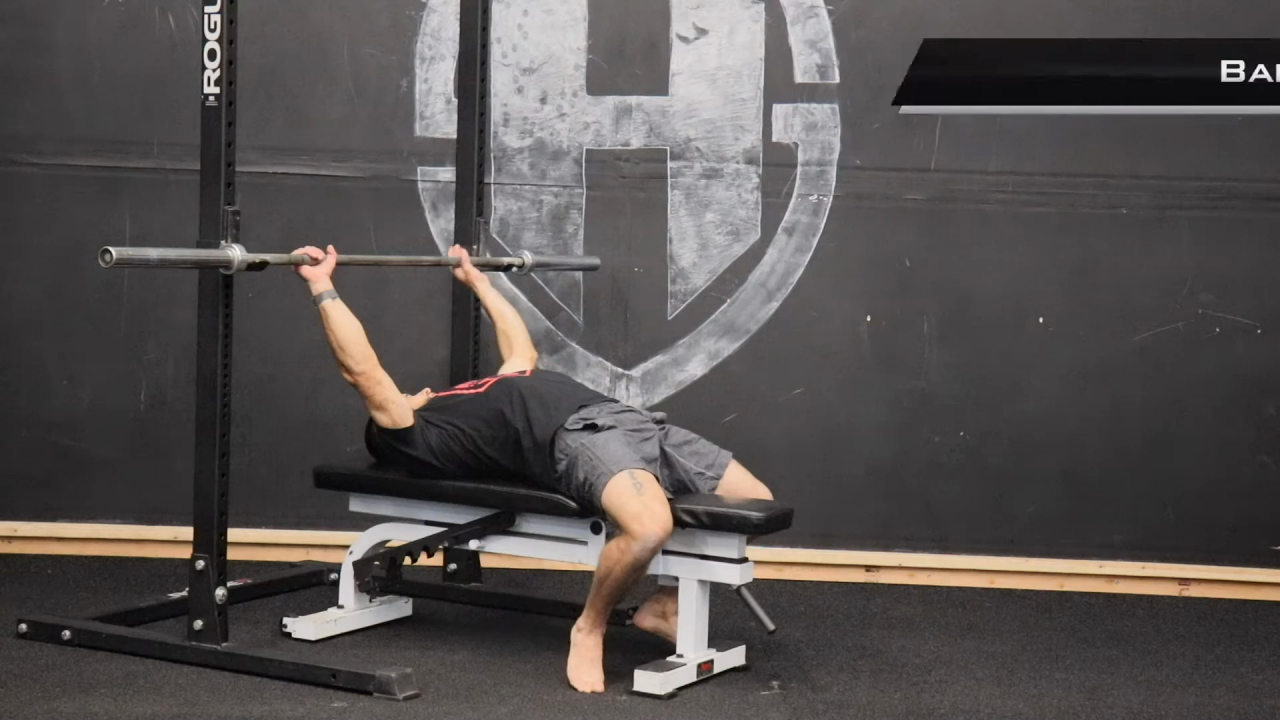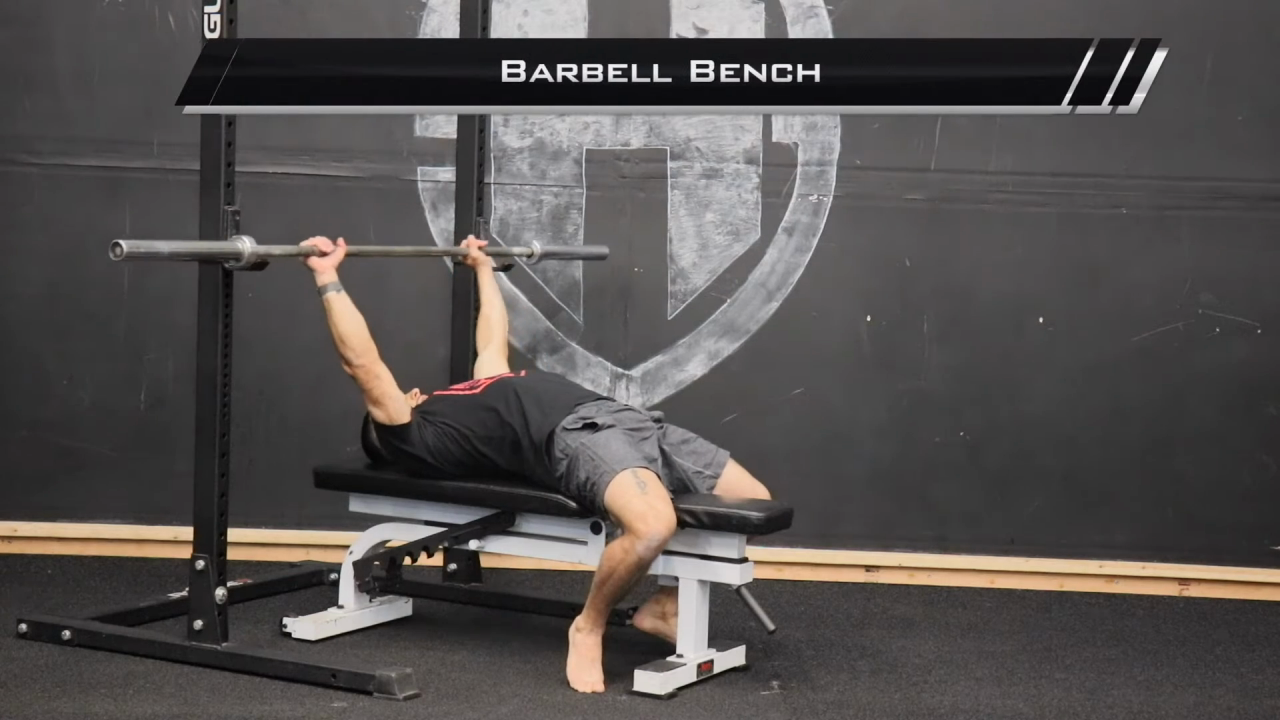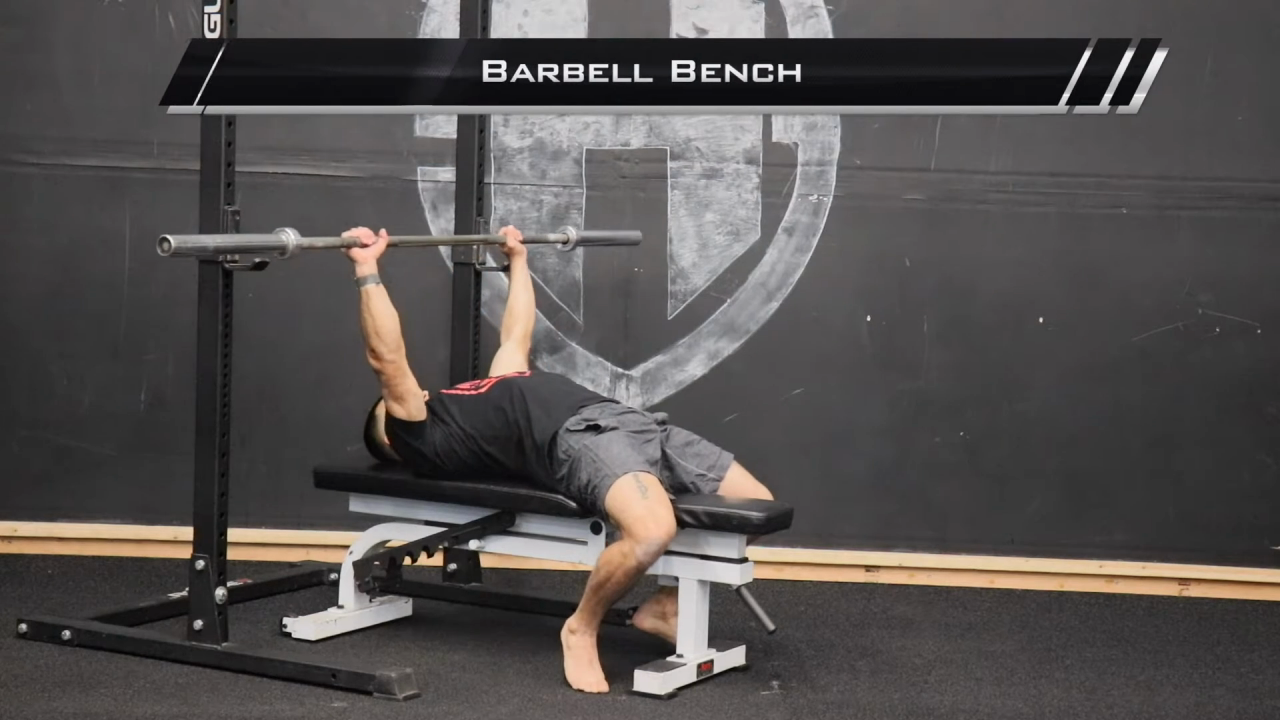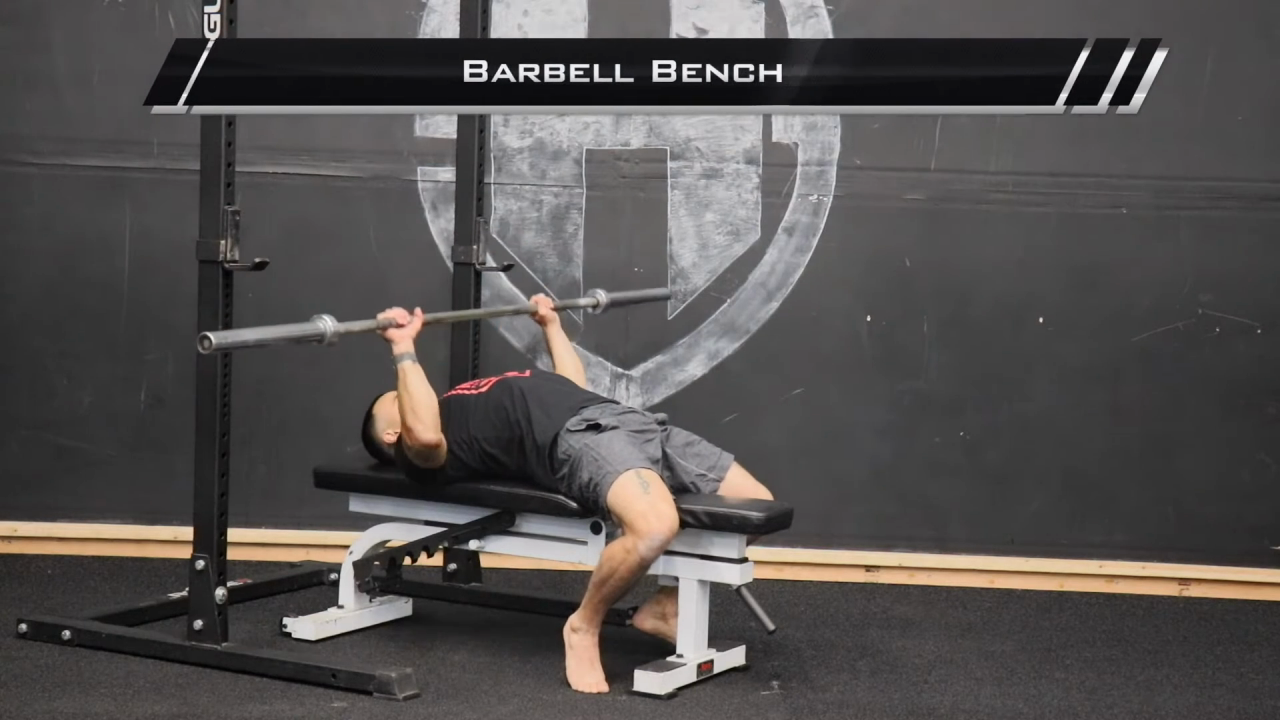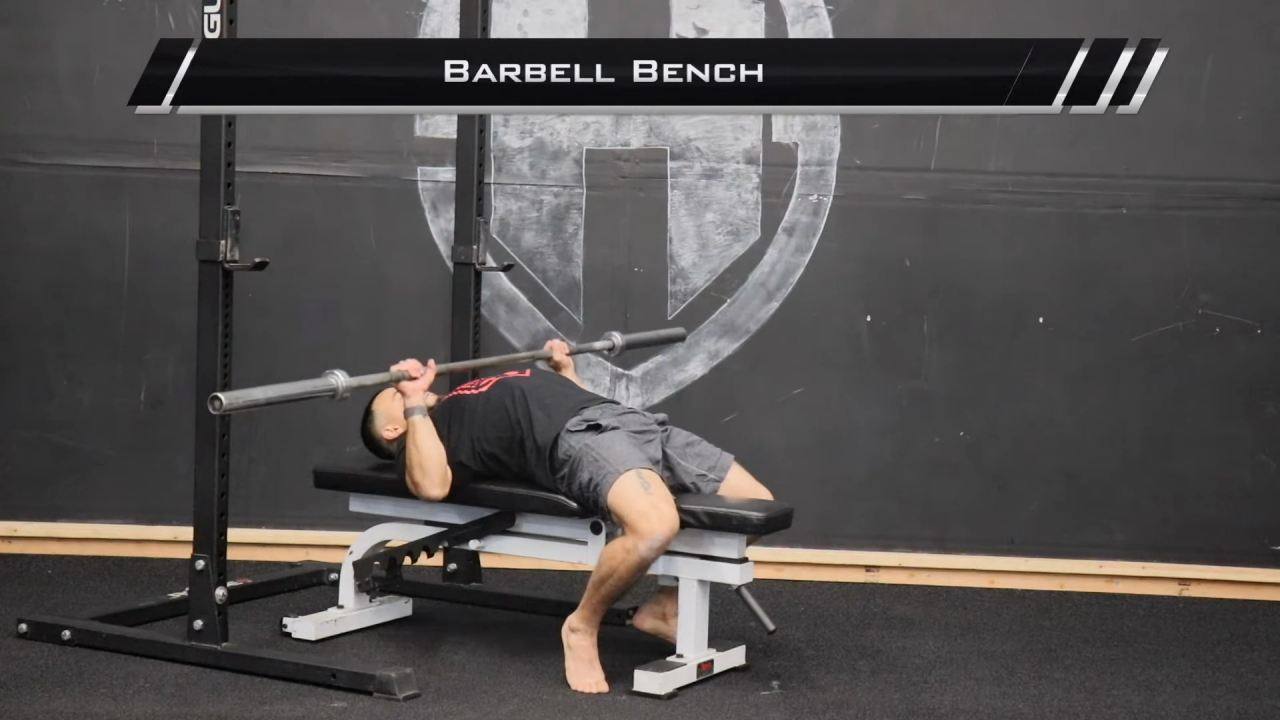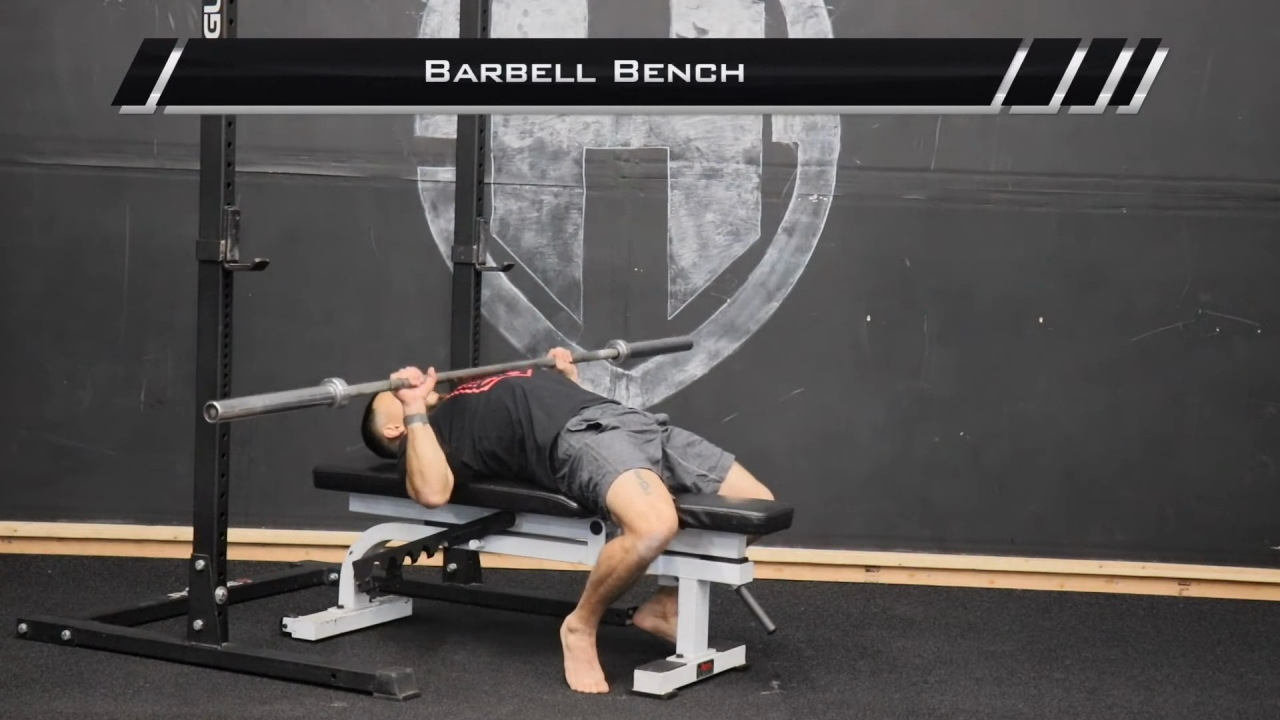
dt=0.7s
person 1, frame 1
left shoulder: (473, 407)
right shoulder: (420, 439)
left elbow: (522, 351)
right elbow: (363, 371)
left wrist: (478, 281)
right wrist: (322, 286)
left knee: (755, 505)
right knee: (649, 526)
left ankle: (666, 605)
right ankle: (590, 628)
person 1, frame 2
left shoulder: (467, 403)
right shoulder: (419, 439)
left elbow: (494, 341)
right elbow: (363, 364)
left wrist: (483, 268)
right wrist: (327, 279)
left knee: (753, 505)
right knee: (653, 525)
left ankle: (665, 606)
right ankle: (588, 627)
person 1, frame 3
left shoulder: (477, 406)
right shoulder: (424, 440)
left elbow: (516, 337)
right elbow: (387, 358)
left wrist: (518, 259)
right wrist: (367, 269)
right knee: (651, 532)
left ankle: (666, 605)
right ankle: (582, 628)
person 1, frame 4
left shoulder: (476, 405)
right shoulder: (417, 447)
left elbow: (574, 388)
right elbow: (426, 436)
left wrist: (551, 325)
right wrist: (403, 349)
right knee: (654, 527)
left ankle: (665, 606)
right ankle: (584, 627)
person 1, frame 5
left shoulder: (471, 407)
right shoulder: (425, 433)
right elbow: (432, 486)
left wrist: (565, 369)
right wrist: (414, 400)
right knee: (655, 527)
left ankle: (666, 606)
right ankle: (582, 627)
person 1, frame 6
left shoulder: (469, 403)
right shoulder: (431, 429)
right elbow: (432, 493)
left wrist: (568, 375)
right wrist: (416, 403)
right knee: (653, 526)
left ankle: (667, 605)
right ankle: (581, 626)
